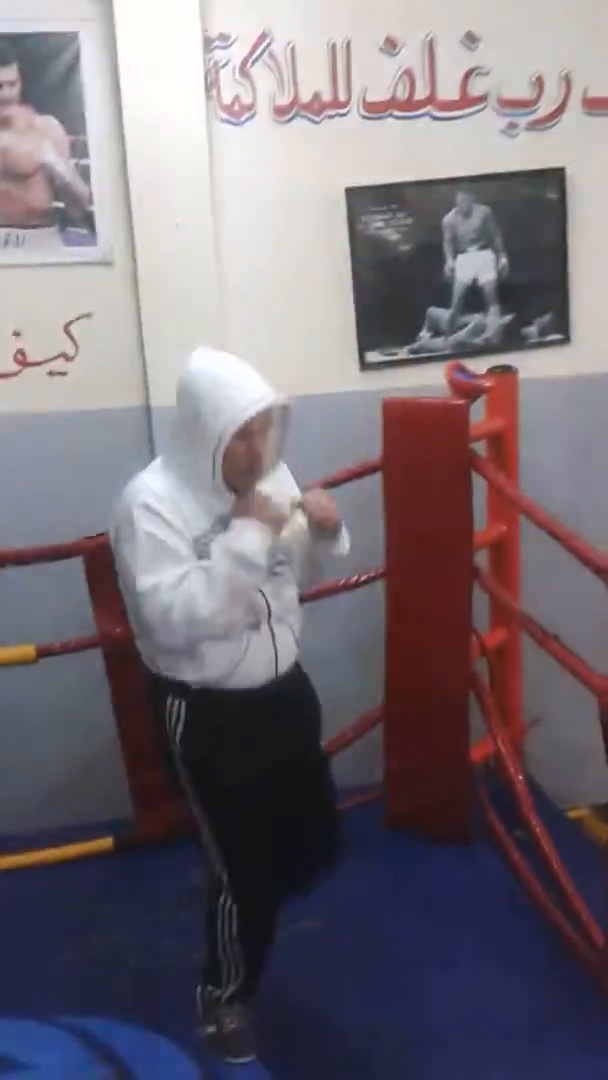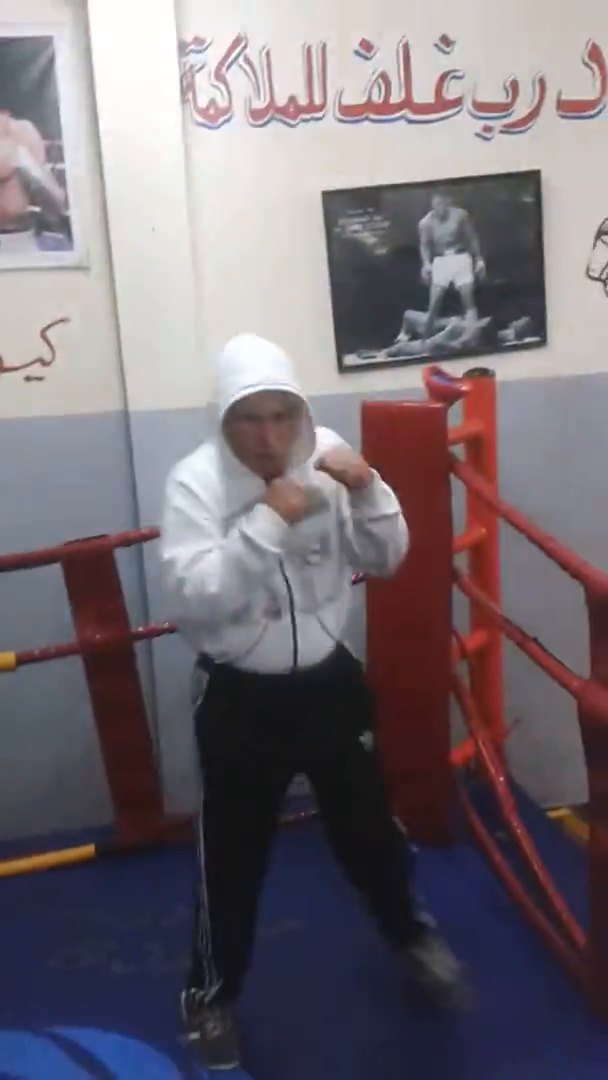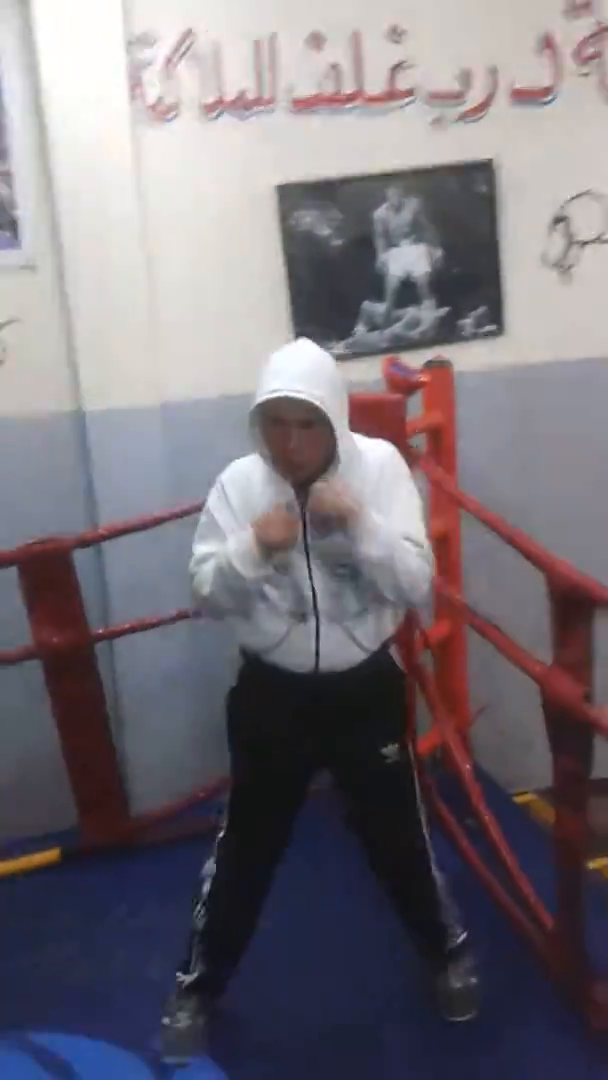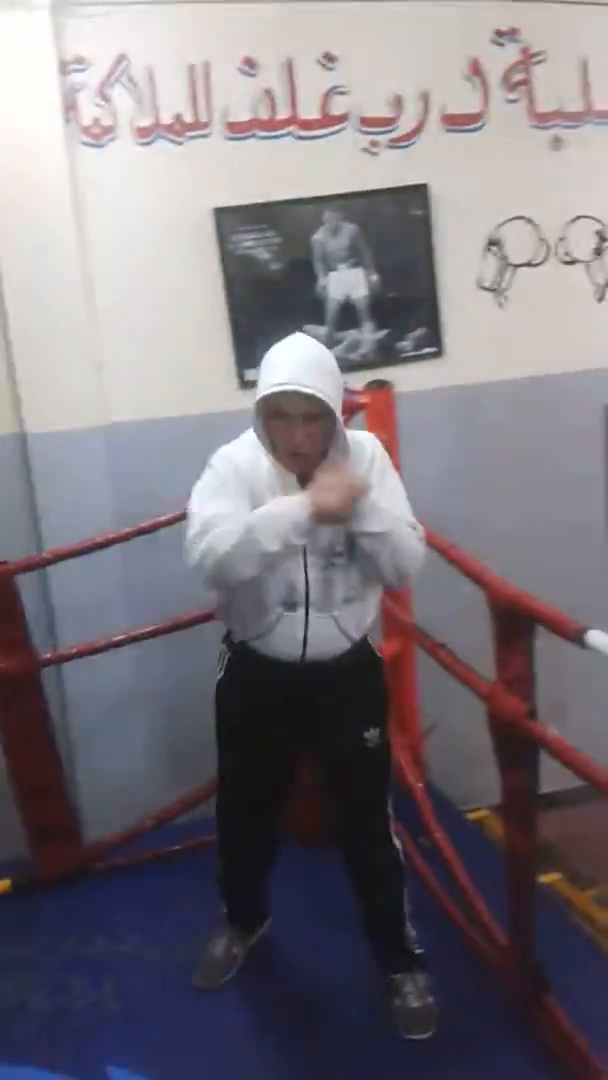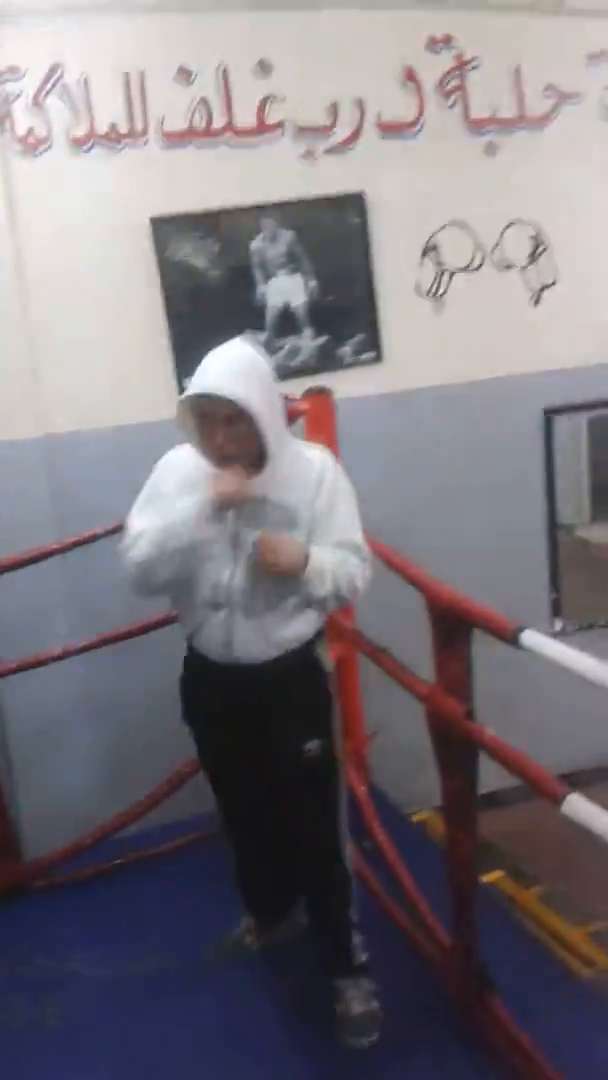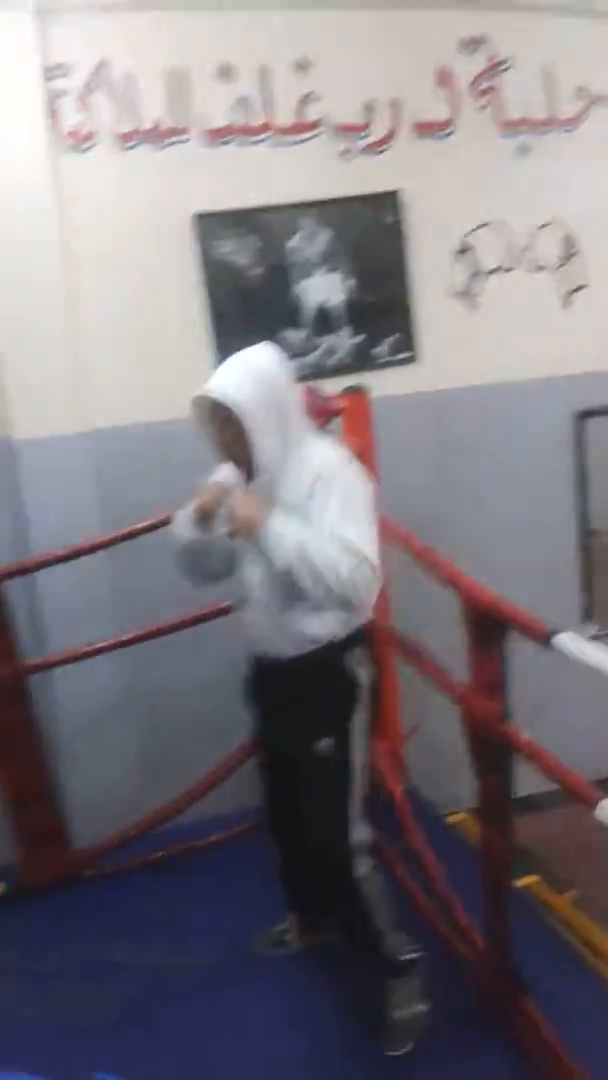
dt=0.2s
person 1, frame 1
left shoulder: (269, 476)
right shoulder: (153, 501)
left elbow: (303, 568)
right elbow: (170, 622)
left wrist: (324, 532)
right wrist: (240, 537)
left hip: (284, 693)
right hip: (208, 713)
left knee: (316, 839)
right knee: (242, 867)
left ankle: (246, 911)
right ankle: (228, 991)
person 1, frame 2
left shoulder: (326, 453)
right shoulder: (193, 481)
left elbow: (384, 553)
right elbow: (194, 597)
left wrist: (364, 490)
right wrist: (267, 523)
left hip: (327, 682)
right hip: (239, 697)
left knee: (367, 830)
right knee: (230, 854)
left ankle: (412, 934)
right ankle: (211, 994)
person 1, frame 3
left shoulder: (379, 466)
right shoulder: (238, 483)
left elbow: (413, 586)
right elbow: (209, 591)
left wrist: (360, 526)
right wrist: (254, 550)
left hip: (364, 687)
right hip: (270, 691)
left knee: (400, 834)
right knee: (246, 842)
left ankle: (448, 949)
right ankle: (201, 985)
person 1, frame 4
left shoulder: (366, 456)
right shoulder: (233, 464)
left elbow: (406, 564)
right elbow: (214, 557)
left wrist: (371, 518)
right wrist: (303, 505)
left hip: (346, 673)
right hip: (256, 676)
left knee: (367, 823)
right knee: (244, 816)
left ankle: (402, 962)
right ankle: (242, 921)
person 1, frame 5
left shoulder: (313, 469)
right shoulder: (178, 471)
left elbow: (355, 572)
right elbow: (144, 571)
left wrist: (305, 561)
right wrist: (195, 516)
left hip: (291, 675)
right hip: (211, 677)
left knee: (315, 826)
right knee: (244, 812)
left ankle: (350, 968)
right ankle: (268, 911)
person 1, frame 6
left shoulder: (327, 470)
right shoulder: (238, 475)
left elbow: (347, 575)
right elbow: (196, 565)
left wrist: (273, 531)
right wrist: (199, 520)
left hip: (329, 668)
right hip: (274, 667)
left knee: (336, 832)
right knee: (288, 810)
left ankle: (402, 969)
right ankle: (313, 915)
